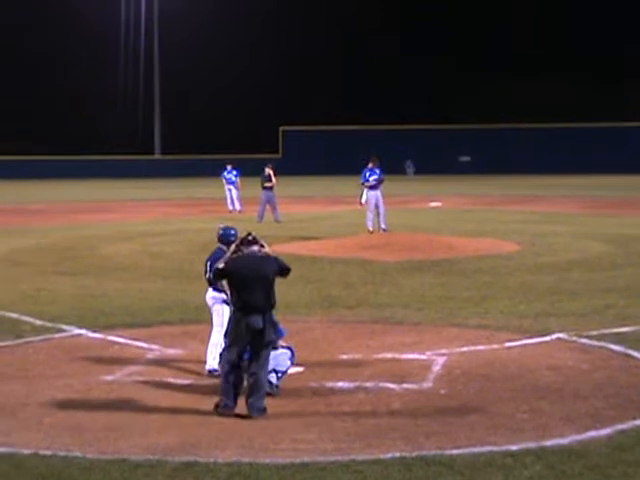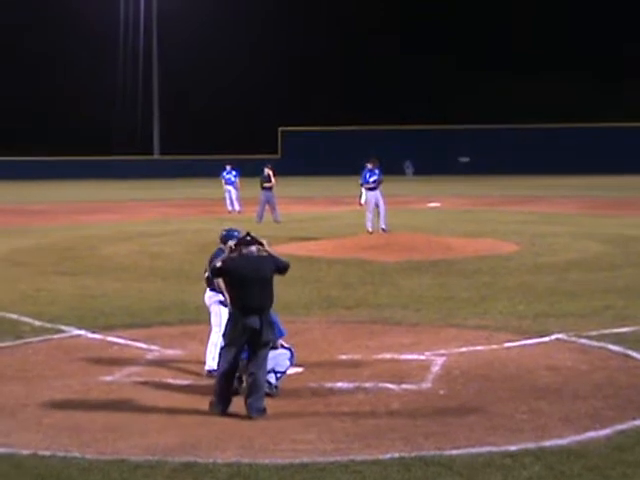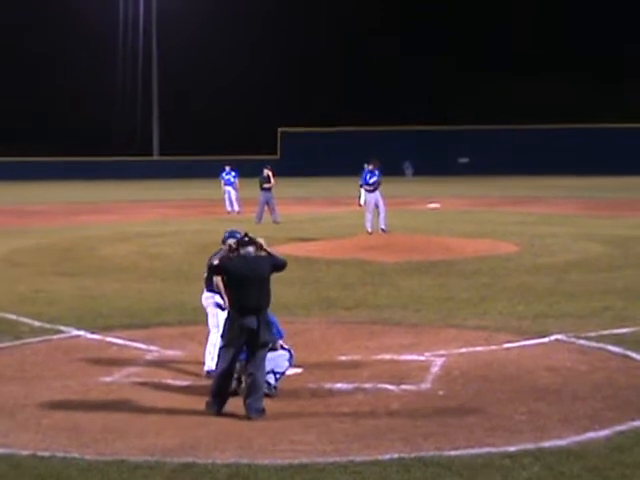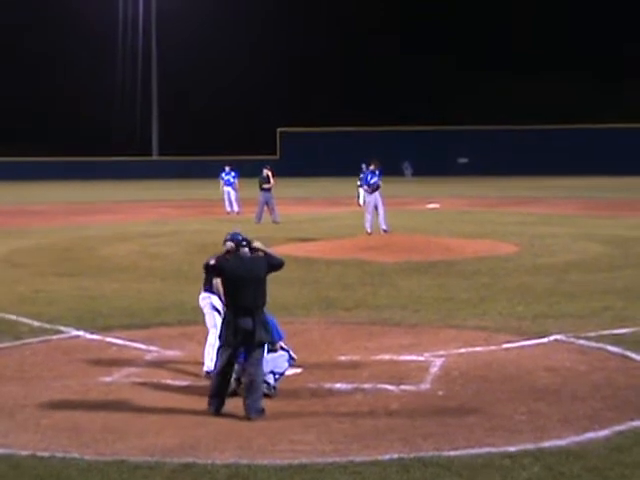
dt=0.1s
person 1, frame 1
left shoulder: (234, 263)
right shoulder: (271, 263)
left elbow: (215, 274)
right elbow: (286, 270)
left wrist: (229, 255)
right wrist: (268, 254)
left hip: (241, 319)
right hip: (264, 320)
left knee: (231, 363)
right knee: (259, 366)
left ankle: (227, 405)
right ankle: (256, 408)
person 1, frame 2
left shoulder: (232, 263)
right shoulder: (268, 262)
left elbow: (213, 271)
right elbow: (285, 266)
left wrist: (227, 253)
right wrist: (268, 251)
left hip: (239, 319)
right hip: (262, 320)
left knee: (228, 363)
right knee: (257, 366)
left ankle: (220, 404)
right ankle: (255, 408)
person 1, frame 3
left shoulder: (230, 263)
right shoulder: (265, 262)
left elbow: (213, 266)
right elbow: (283, 263)
left wrist: (227, 251)
right wrist: (265, 249)
left hip: (236, 320)
right hip: (259, 320)
left knee: (226, 363)
right knee: (256, 366)
left ankle: (215, 405)
right ankle: (254, 409)
person 1, frame 4
left shoulder: (226, 263)
right shoulder: (261, 262)
left elbow: (210, 266)
right elbow: (280, 262)
left wrist: (225, 252)
right wrist: (262, 249)
left hip: (233, 320)
right hip: (256, 320)
left knee: (224, 363)
right knee: (254, 366)
left ankle: (215, 404)
right ankle: (253, 409)
person 2, frame 1
left shoulder: (213, 255)
right shoulder: (222, 256)
right elbow: (221, 279)
right wrist: (229, 296)
left hip: (214, 294)
right hip: (219, 295)
left knee: (220, 329)
right knee: (220, 330)
left ankle: (217, 359)
right ankle: (212, 366)
person 2, frame 2
left shoulder: (217, 255)
right shoulder: (221, 256)
right elbow: (218, 279)
right wrist: (227, 297)
left hip: (213, 294)
right hip: (217, 296)
left knee: (219, 329)
right knee: (219, 331)
left ankle: (217, 359)
right ankle: (211, 366)
person 2, frame 3
left shoulder: (217, 257)
right shoulder: (221, 257)
right elbow: (216, 280)
right wrist: (226, 299)
left hip: (212, 296)
right hip: (214, 297)
left knee: (220, 327)
right knee: (217, 332)
right ankle: (210, 368)
person 2, frame 4
left shoulder: (213, 262)
right elbow: (216, 282)
right wrist: (225, 300)
left hip: (210, 297)
right hip: (212, 297)
left knee: (217, 332)
right knee: (216, 332)
left ankle: (212, 363)
right ankle: (210, 368)
